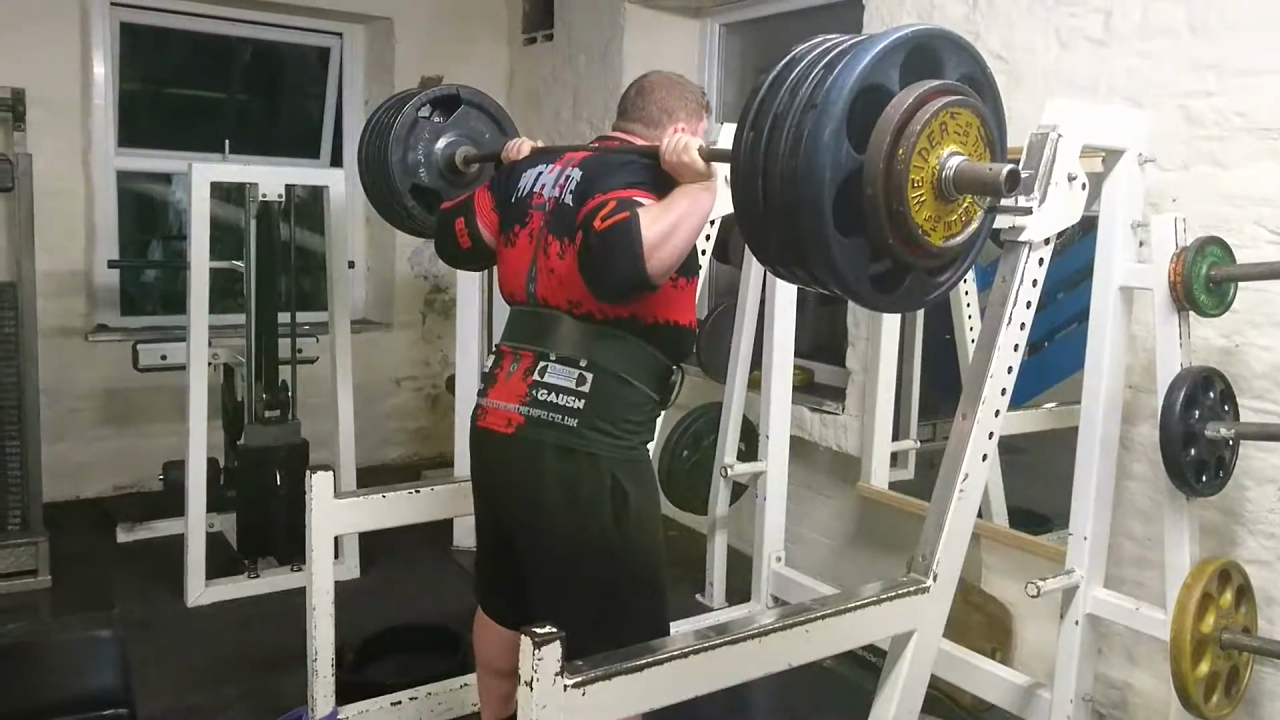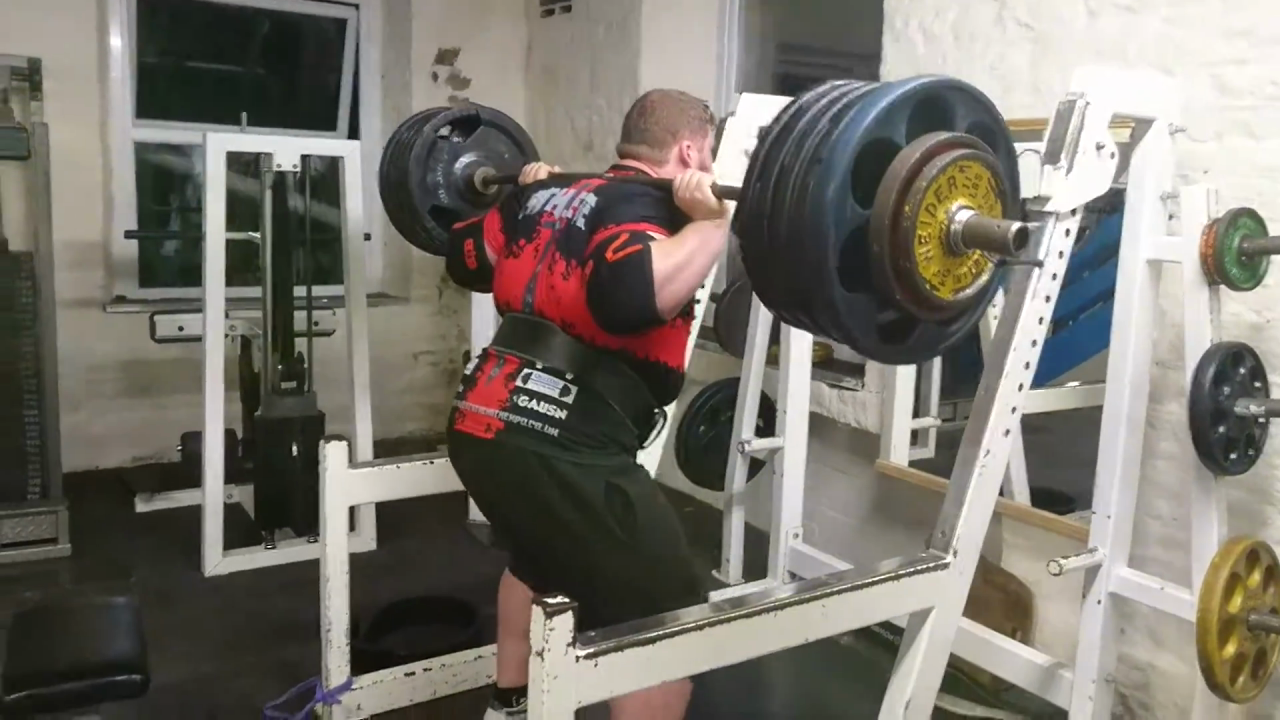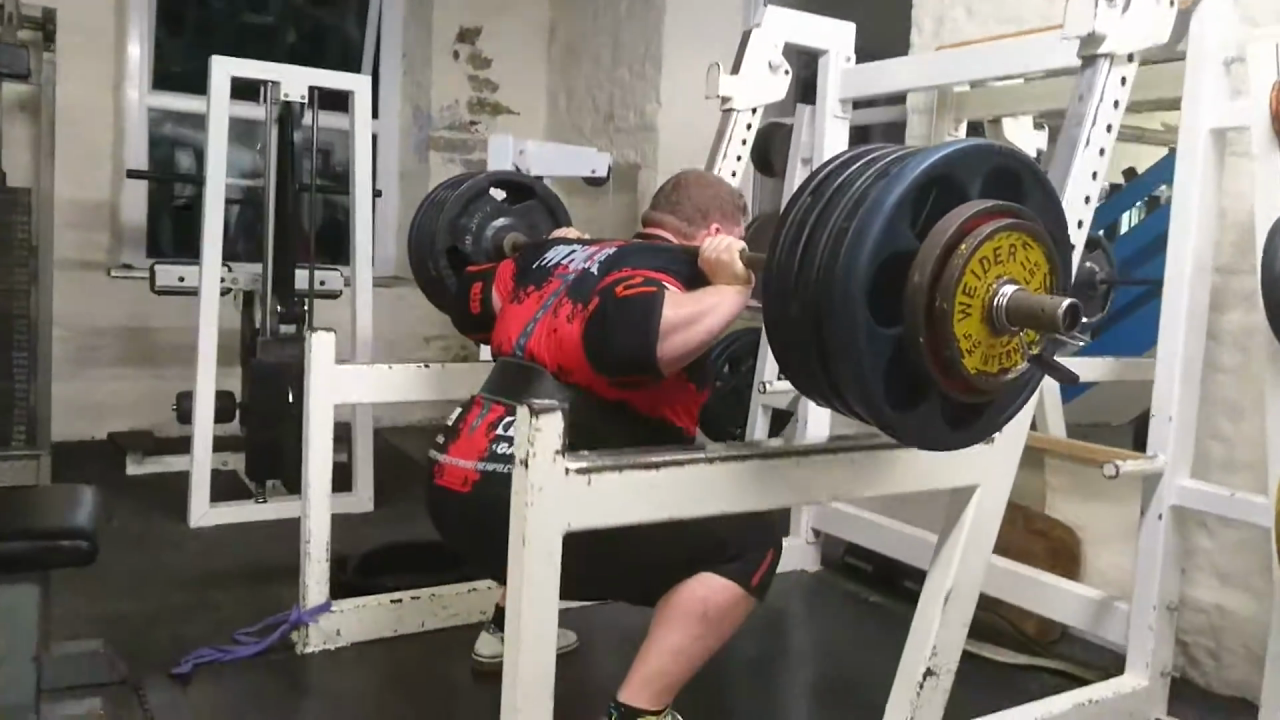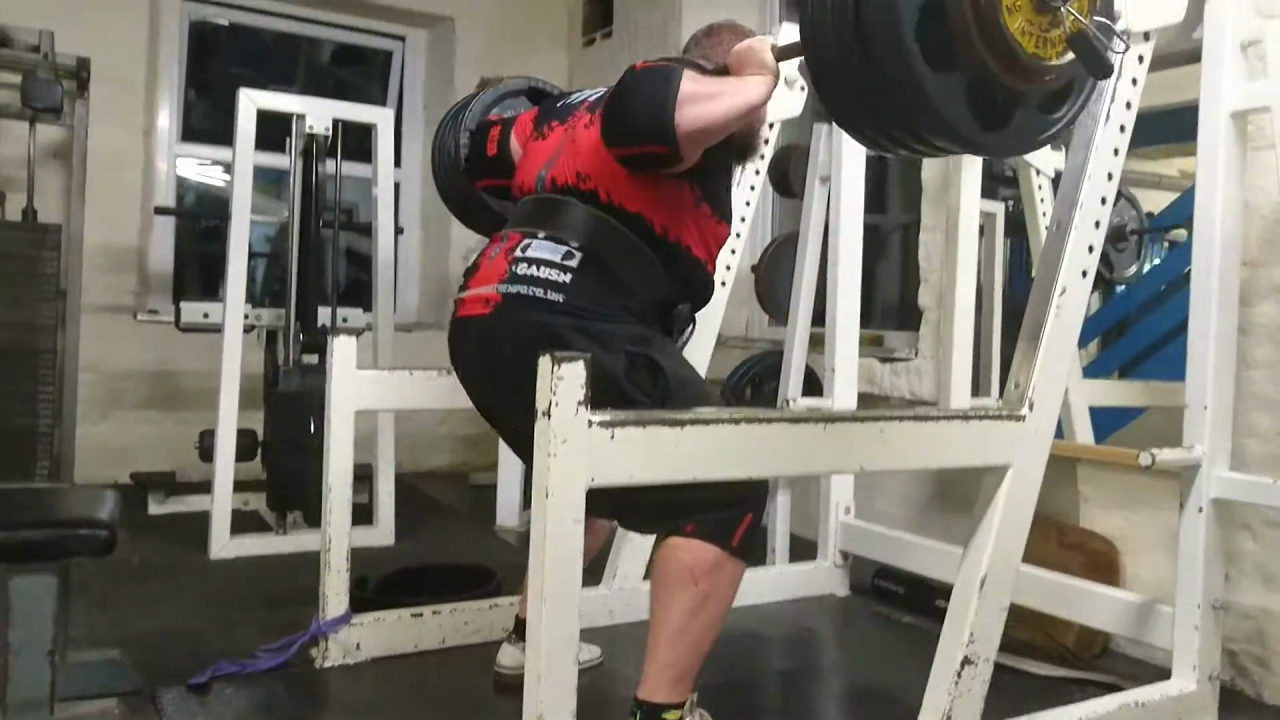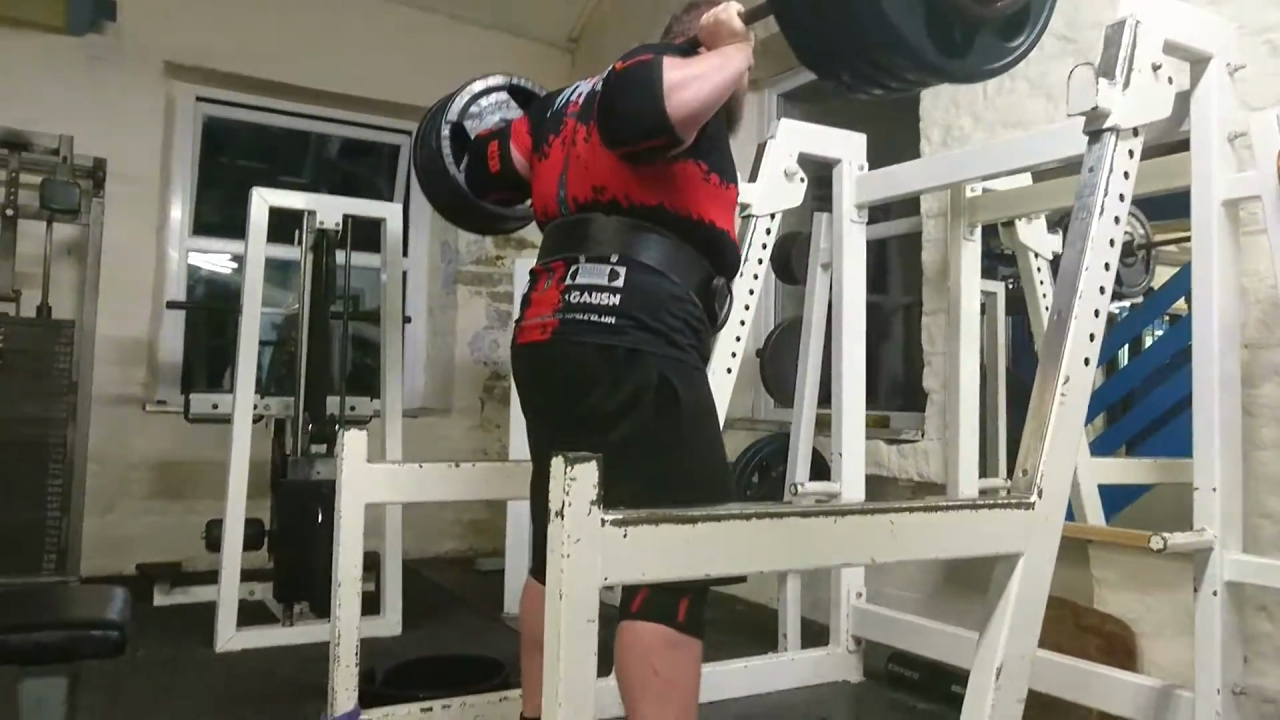
dt=1s
person 1, frame 1
left shoulder: (538, 172)
right shoulder: (636, 178)
left elbow: (455, 237)
right elbow: (622, 262)
right wrist: (698, 184)
left hip: (501, 423)
right hip: (581, 448)
left knee: (505, 601)
right knee: (611, 648)
person 1, frame 2
left shoulder: (548, 195)
right shoulder: (648, 210)
left elbow: (465, 258)
right elbow: (628, 296)
right wrist: (711, 222)
left hip: (479, 427)
right hip: (558, 449)
left knee: (541, 554)
right knee: (673, 617)
person 1, frame 3
left shoulder: (562, 254)
right shoulder: (669, 273)
left elbow: (472, 305)
right elbow: (627, 339)
right wrist: (732, 287)
left hip: (461, 490)
right knee: (749, 536)
left ankle: (508, 631)
person 1, frame 4
left shoulder: (589, 101)
right shoulder: (693, 91)
left elbow: (486, 156)
right elbow: (648, 111)
right wrist: (757, 82)
left hip: (491, 318)
right hip: (559, 324)
right knee: (723, 491)
left ankle: (530, 638)
person 1, frame 5
left shoulder: (576, 96)
right shoulder: (662, 69)
left elbow: (484, 168)
right elbow: (644, 108)
left hip: (555, 336)
right hip: (630, 342)
